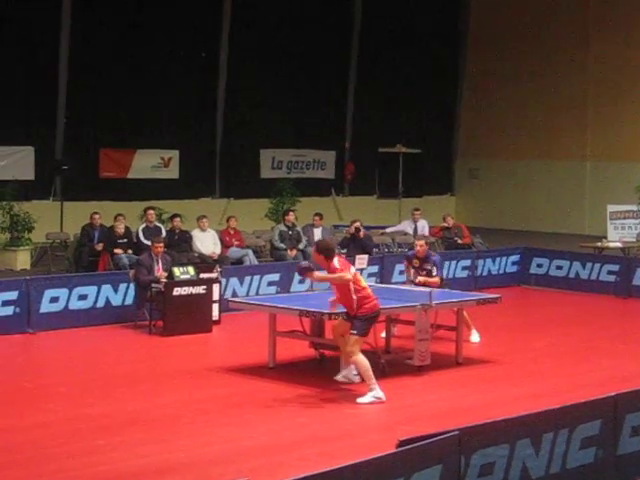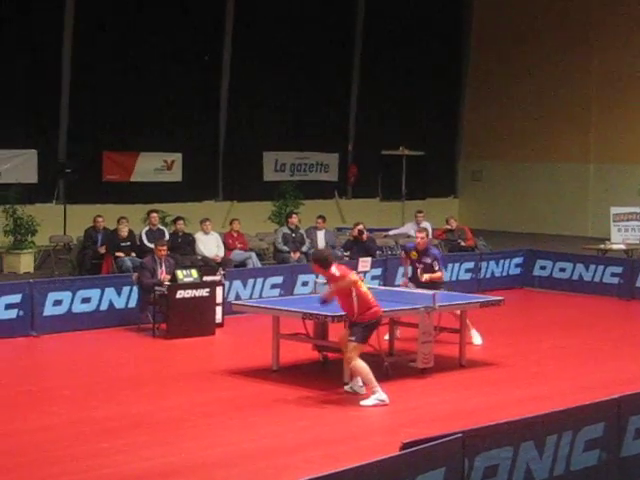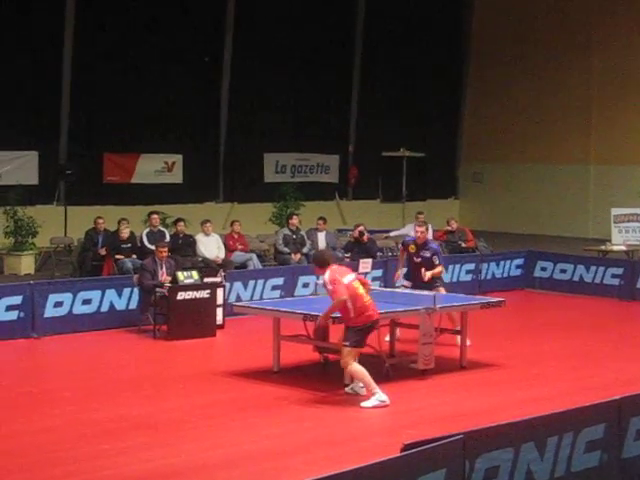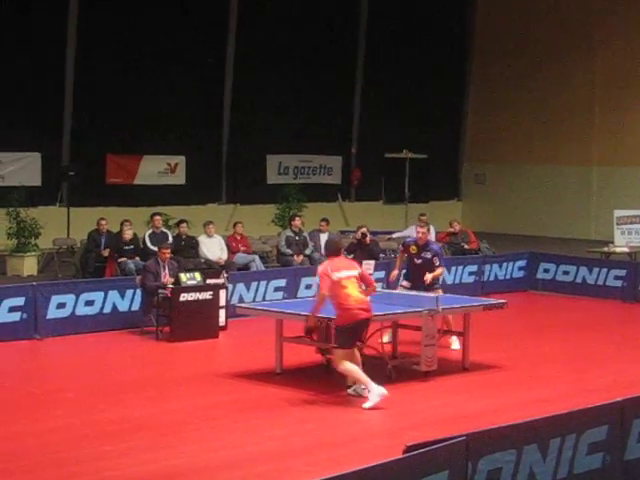
dt=0.1s
person 1, frame 1
left shoulder: (336, 263)
right shoulder: (334, 263)
left elbow: (347, 277)
left wrist: (323, 277)
right wrist: (340, 297)
left hip: (366, 309)
right hip: (360, 307)
left knee: (351, 350)
right knee: (338, 330)
left ankle: (375, 392)
right ankle: (350, 371)
person 1, frame 2
left shoulder: (335, 271)
right shoulder: (335, 270)
left elbow: (354, 279)
left wrist: (333, 290)
left hip: (367, 316)
right hip: (362, 314)
left knee: (351, 357)
right knee: (344, 342)
left ankle: (379, 394)
right ankle: (356, 383)
person 1, frame 3
left shoulder: (328, 276)
right shoulder: (343, 270)
left elbow: (342, 298)
right elbow: (366, 285)
left wrist: (326, 315)
left hip: (360, 319)
right hip: (370, 315)
left knee: (347, 361)
right knee: (349, 349)
left ankle: (378, 395)
right ankle: (357, 385)
person 1, frame 4
left shoulder: (324, 268)
right shoulder: (353, 264)
left elbow: (323, 294)
right elbow: (372, 286)
left wrist: (312, 316)
left hip: (349, 318)
right hip: (365, 313)
left knee: (340, 363)
right knee: (349, 348)
left ankle: (374, 390)
right ankle: (360, 385)
person 2, frame 1
left shoulder: (435, 260)
right shoulder: (410, 256)
left elbow: (437, 282)
left wrist: (424, 279)
right wrist: (411, 278)
left hip: (436, 287)
right hip: (418, 286)
left ankle: (472, 330)
person 2, frame 2
left shoulder: (434, 253)
right shoulder: (409, 248)
left elbow: (440, 275)
right elbow: (405, 258)
left wrist: (428, 276)
right wrist: (406, 275)
left hip: (434, 284)
right hip: (416, 283)
left ankle: (472, 331)
right ankle: (395, 331)
person 2, frame 3
left shoulder: (434, 248)
right shoulder: (408, 242)
left elbow: (441, 268)
right elbow: (402, 253)
left wrist: (431, 273)
right wrist: (399, 269)
left hip: (432, 281)
right hip: (412, 279)
person 2, frame 4
left shoulder: (435, 249)
right shoulder: (408, 243)
left elbow: (441, 270)
right elbow: (401, 253)
left wrist: (432, 275)
right wrist: (396, 269)
left hip: (430, 283)
right hip: (410, 279)
left ankle: (453, 337)
